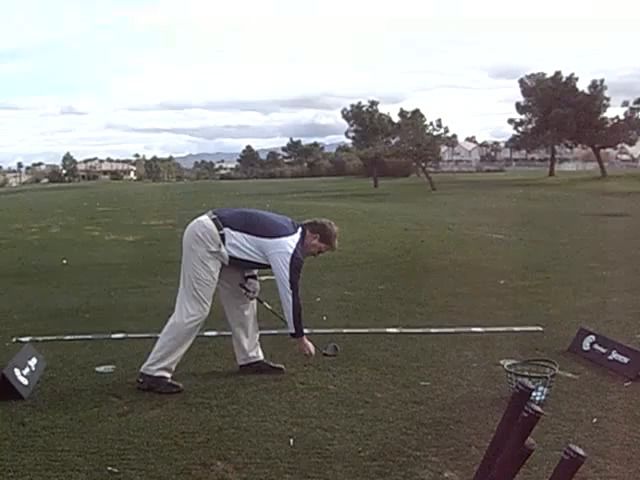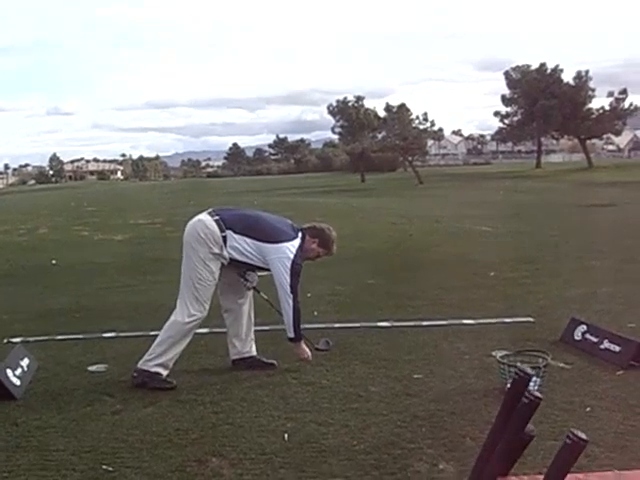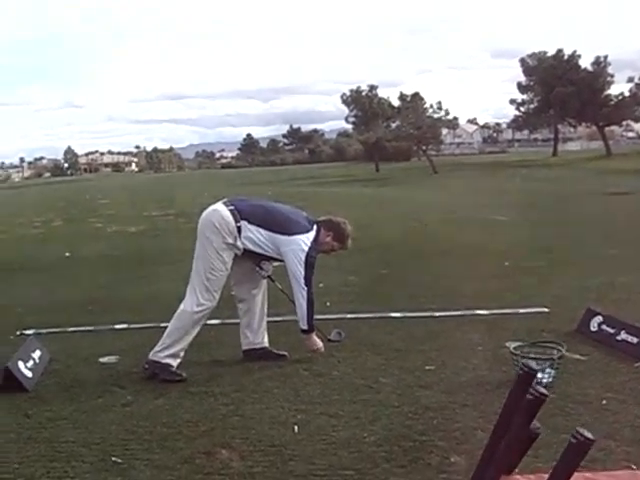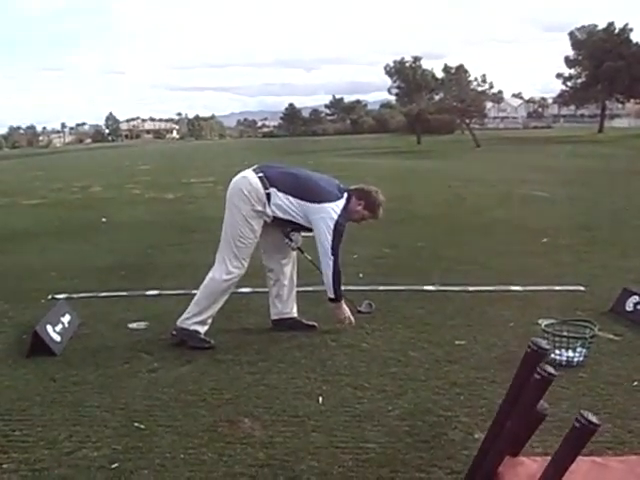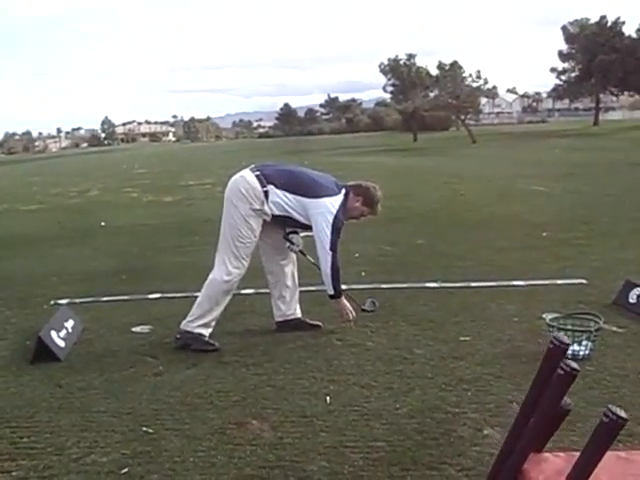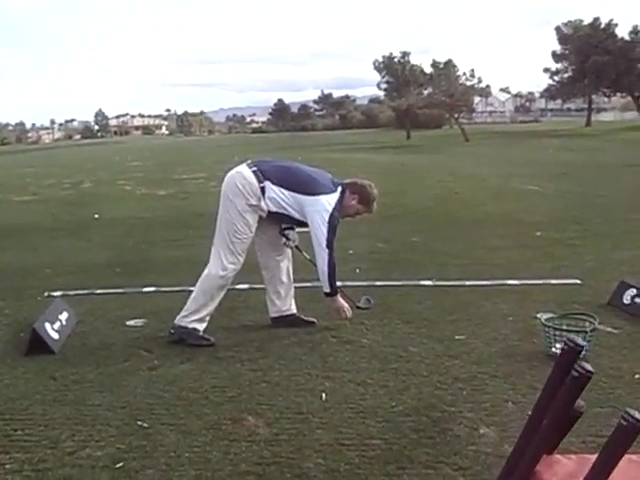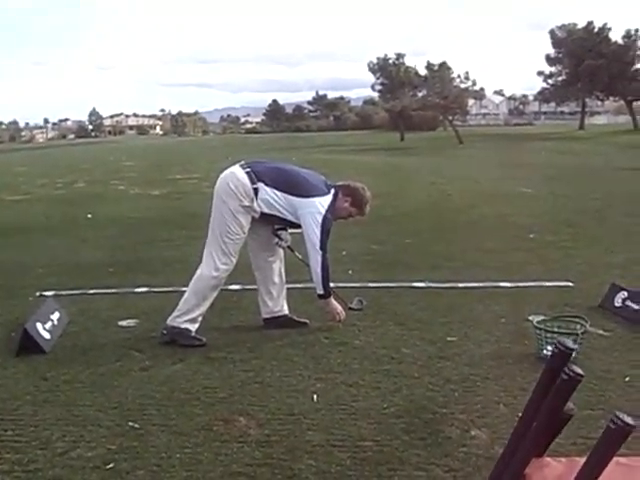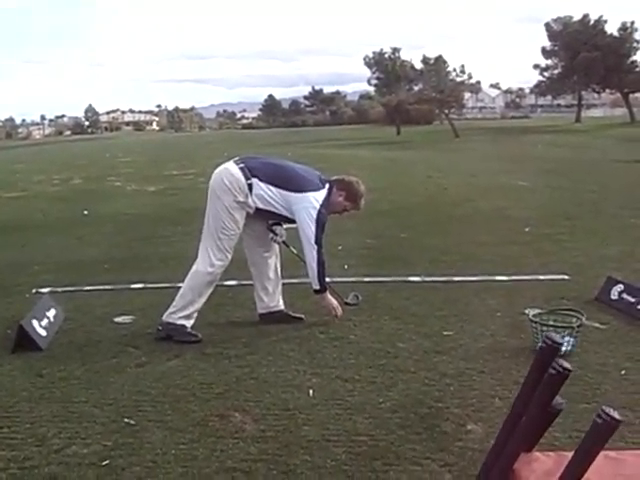
dt=0.4s
person 1, frame 1
left shoulder: (292, 230)
right shoulder: (289, 248)
right elbow: (290, 294)
left wrist: (250, 277)
right wrist: (300, 338)
left hip: (213, 232)
right hip: (206, 236)
left knee: (242, 299)
right knee: (194, 312)
left ankle: (250, 359)
right ankle: (152, 373)
person 1, frame 2
left shoulder: (291, 232)
right shoulder: (288, 251)
right elbow: (289, 298)
left wrist: (249, 271)
right wrist: (297, 342)
left hip: (210, 227)
right hip: (207, 235)
left knee: (238, 294)
right knee: (193, 310)
left ankle: (243, 355)
right ankle: (149, 370)
person 1, frame 3
left shoulder: (306, 224)
right shoulder: (303, 244)
right elbow: (303, 290)
left wrist: (263, 260)
right wrist: (309, 334)
left hip: (225, 216)
right hip: (222, 225)
left knee: (253, 284)
right knee: (203, 299)
left ankle: (254, 345)
right ankle: (160, 360)
person 1, frame 4
left shoulder: (337, 191)
right shoulder: (332, 211)
right elbow: (330, 259)
left wrist: (293, 231)
right wrist: (338, 303)
left hip: (256, 188)
right hip: (250, 192)
left knee: (282, 254)
right knee: (232, 267)
left ankle: (284, 315)
right ankle: (189, 327)
person 1, frame 5
left shoulder: (335, 190)
right shoulder: (330, 207)
right elbow: (328, 254)
left wrist: (292, 231)
right wrist: (338, 298)
left hip: (255, 187)
right hip: (249, 192)
left knee: (282, 255)
right knee: (231, 268)
left ankle: (287, 316)
right ankle: (192, 331)
person 1, frame 6
left shoulder: (331, 188)
right shoulder: (327, 204)
right elbow: (324, 252)
left wrist: (288, 228)
right wrist: (333, 296)
left hip: (251, 182)
right hip: (246, 187)
left knee: (277, 250)
right knee: (227, 262)
left ankle: (282, 312)
right ankle: (186, 325)
person 1, frame 7
left shoulder: (324, 189)
right shoulder: (319, 206)
right elbow: (318, 254)
left wrist: (280, 228)
right wrist: (327, 299)
left hip: (243, 182)
right hip: (238, 188)
left knee: (269, 251)
right knee: (220, 263)
left ankle: (275, 313)
right ankle: (178, 325)
person 1, frame 8
left shoulder: (319, 184)
right shoulder: (314, 201)
right elbow: (313, 249)
left wrist: (276, 223)
right wrist: (323, 293)
left hip: (238, 178)
right hip: (233, 184)
left knee: (265, 246)
right knee: (215, 259)
left ankle: (271, 308)
right ankle: (174, 322)
